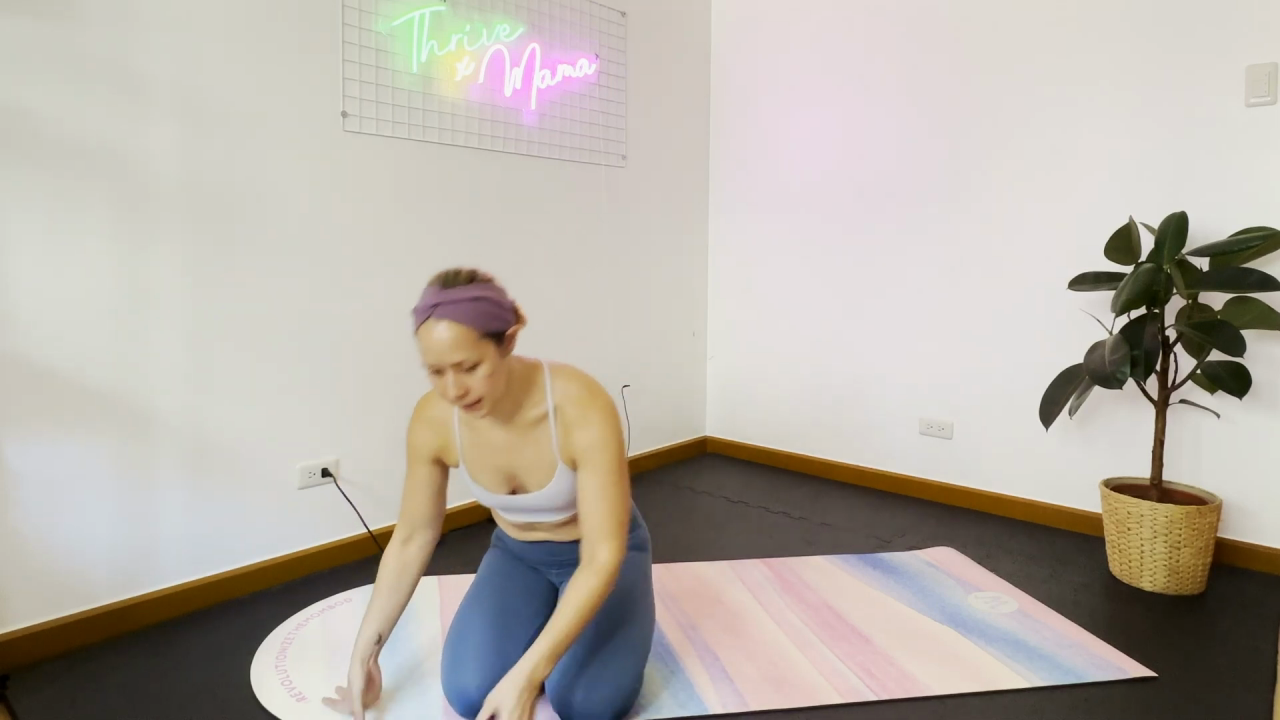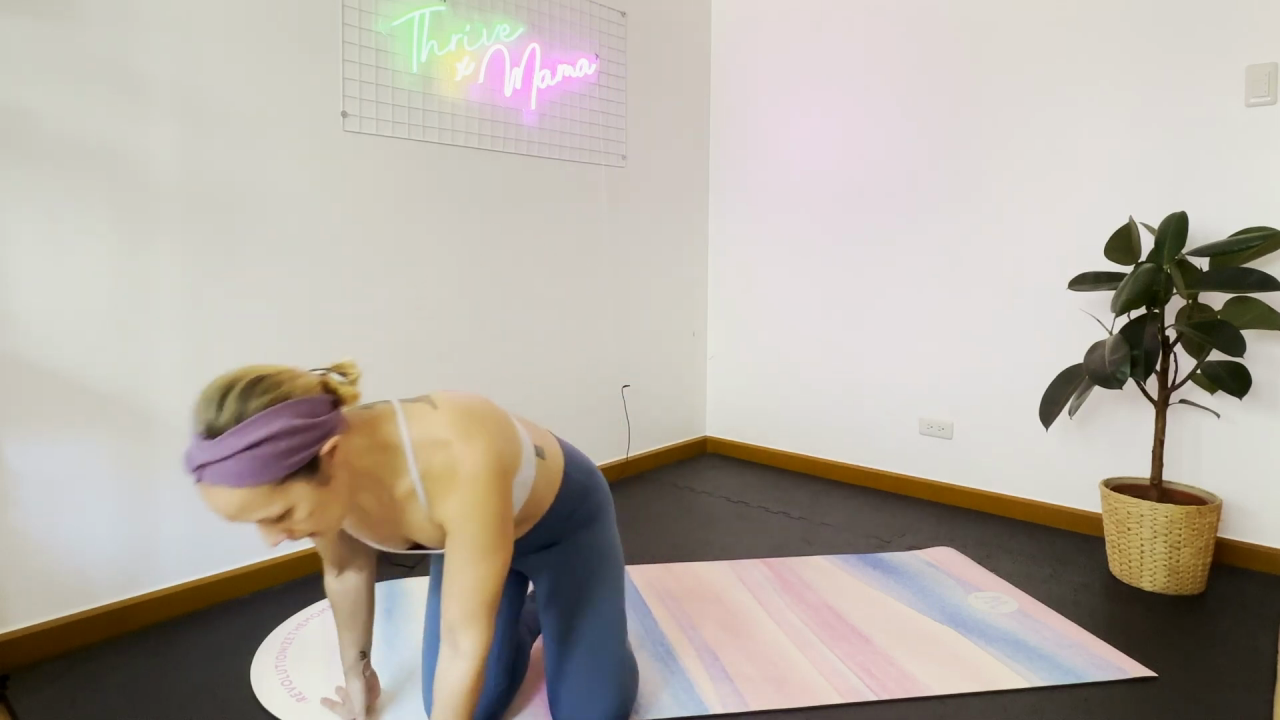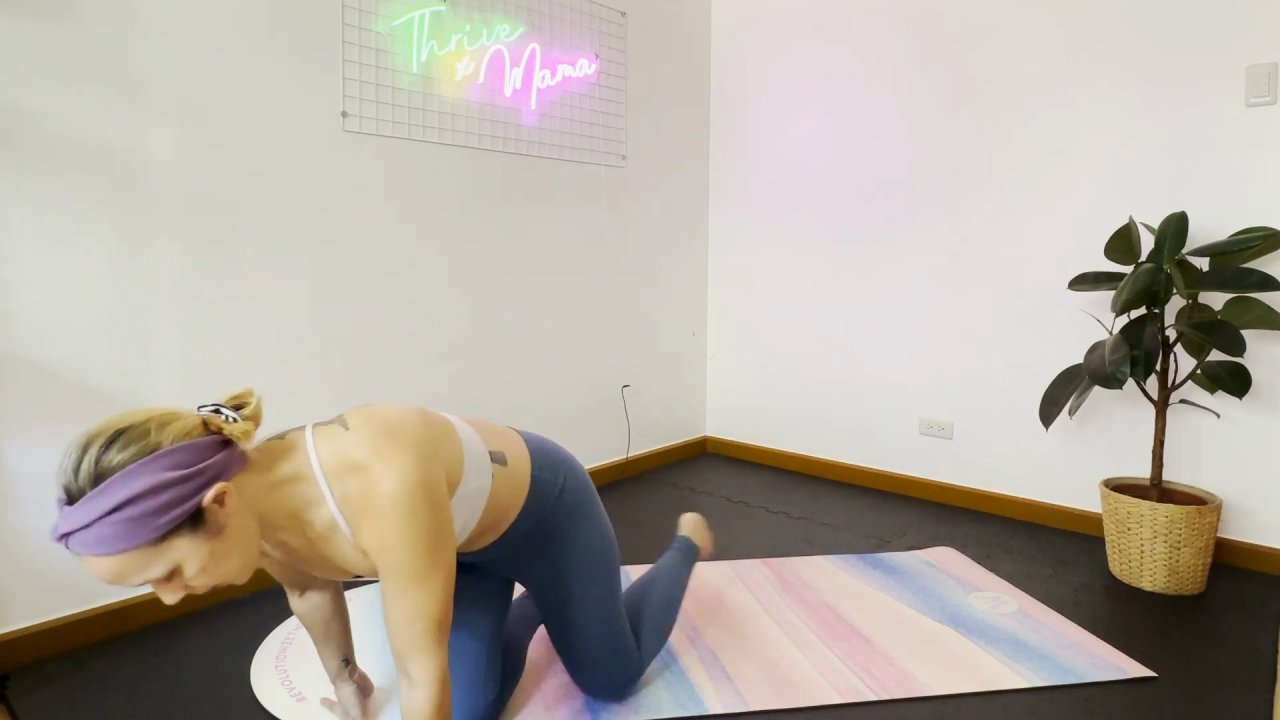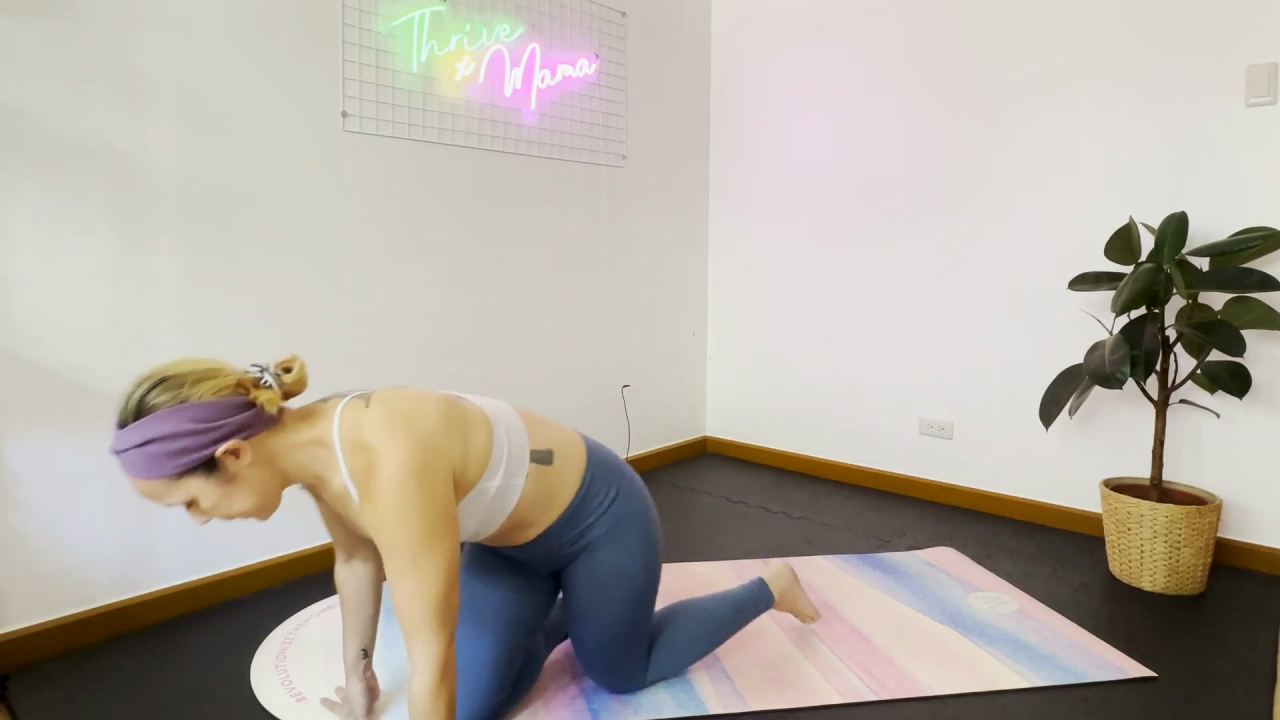
dt=0.4s
person 1, frame 1
left shoulder: (583, 406)
right shoulder: (433, 420)
left elbow: (605, 554)
right elbow: (412, 538)
left wrist: (527, 676)
right wrist: (364, 654)
left hip: (597, 560)
right hip: (516, 554)
right ankle: (543, 621)
person 1, frame 2
left shoulder: (459, 457)
right shoulder: (312, 471)
left elbow: (466, 643)
right elbow: (347, 571)
right wrist: (357, 673)
left hip: (566, 521)
right ankle: (529, 613)
person 1, frame 3
left shoulder: (383, 484)
right shoulder: (251, 507)
right elbow: (312, 589)
left hip: (547, 513)
right hip: (458, 536)
left ankle: (685, 542)
right ankle: (533, 608)
person 1, frame 4
left shoulder: (392, 464)
right shoulder: (310, 451)
left elbow: (431, 652)
right elbow: (356, 561)
left hip: (601, 518)
right hip: (518, 531)
left ankle: (768, 589)
right ankle: (566, 608)
